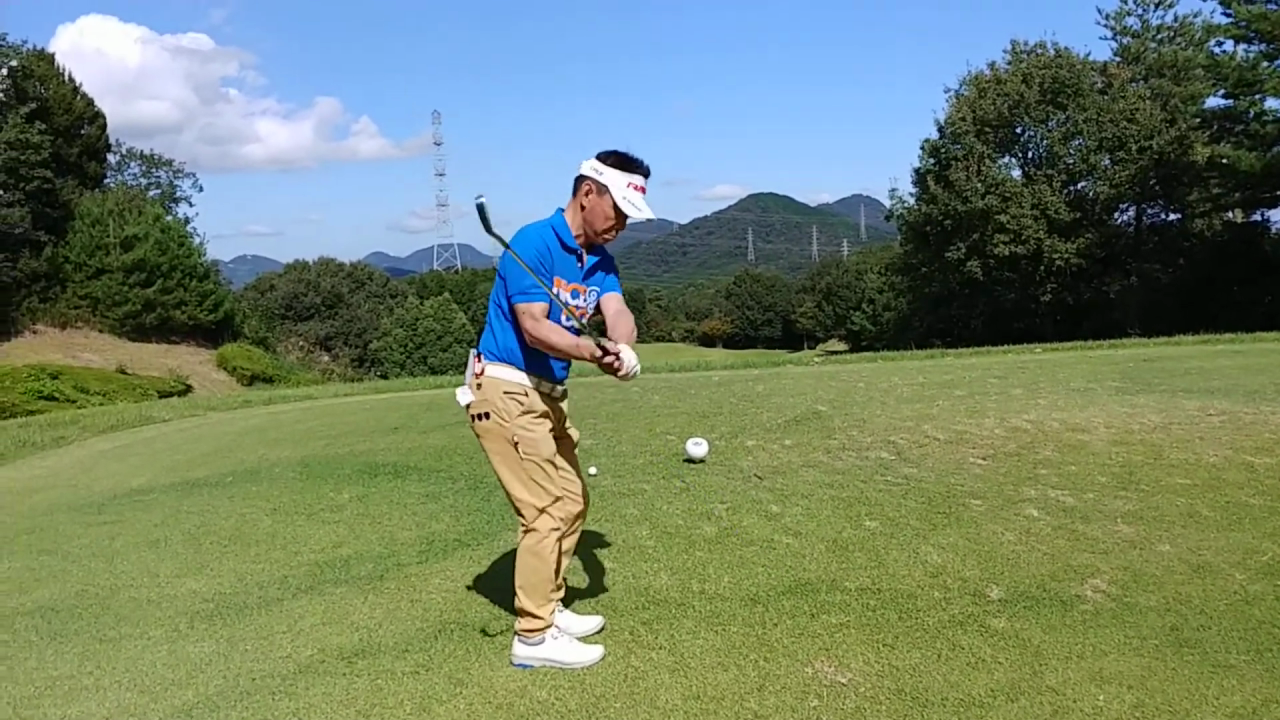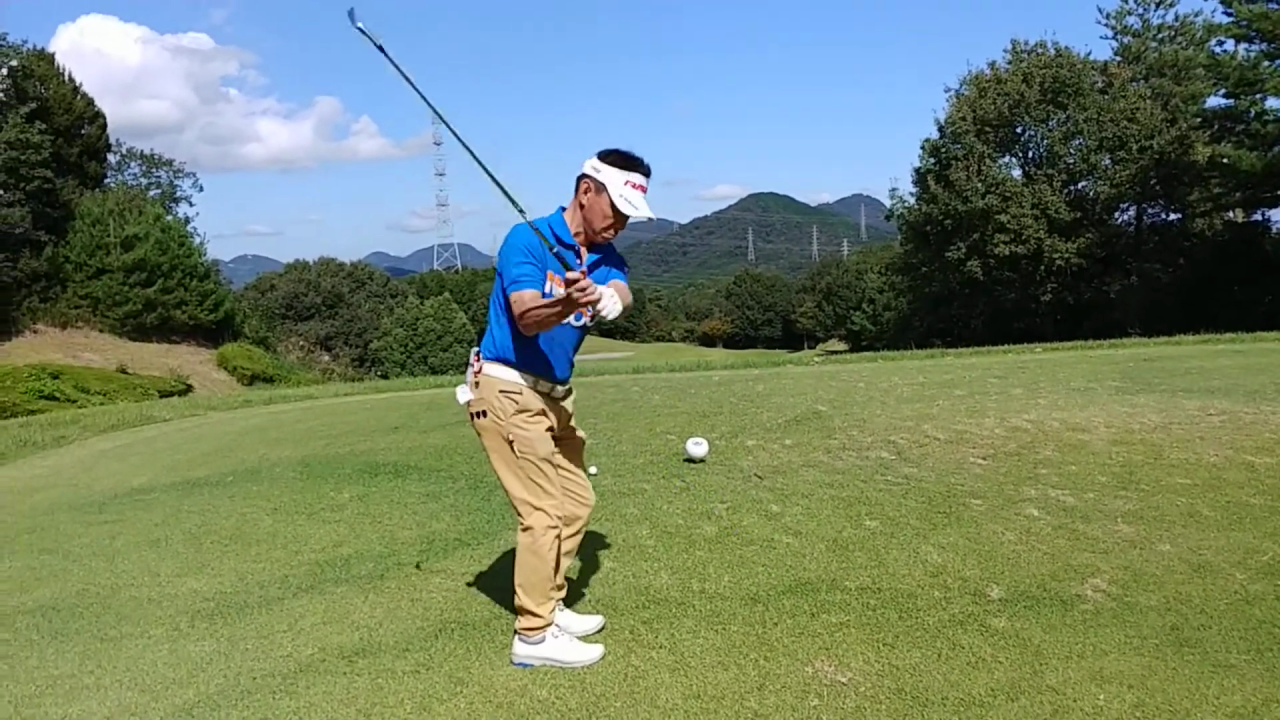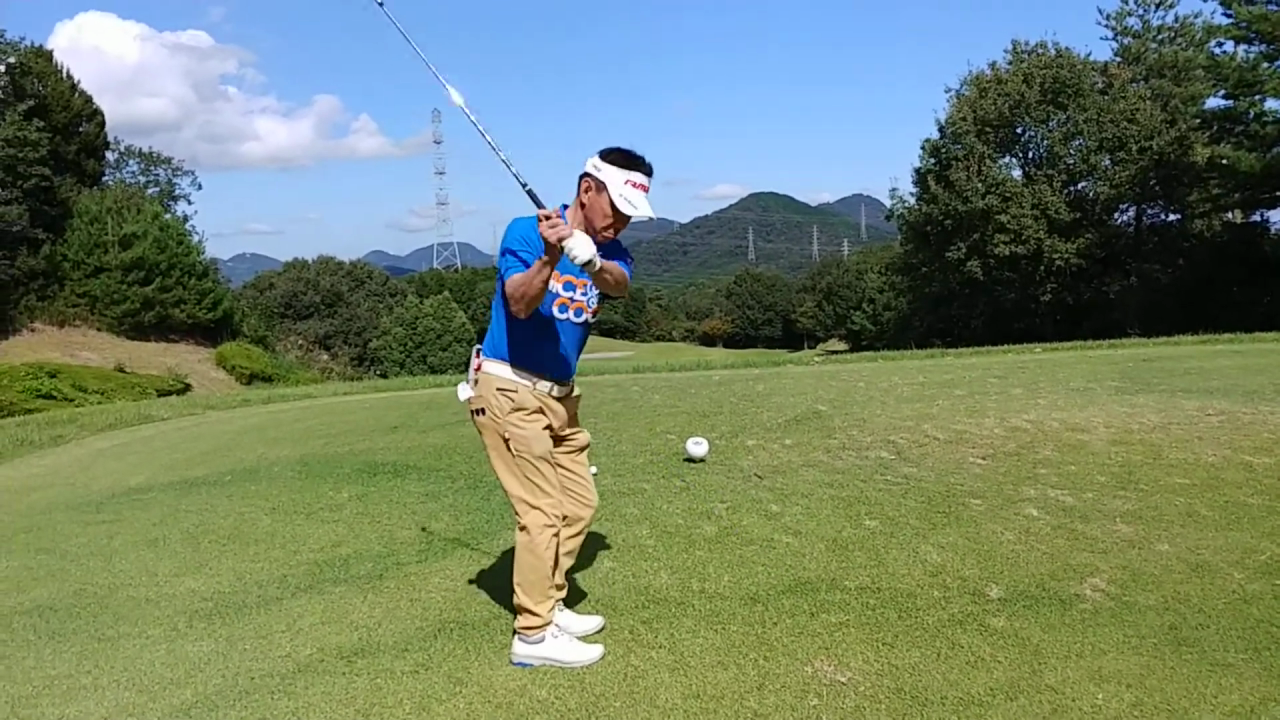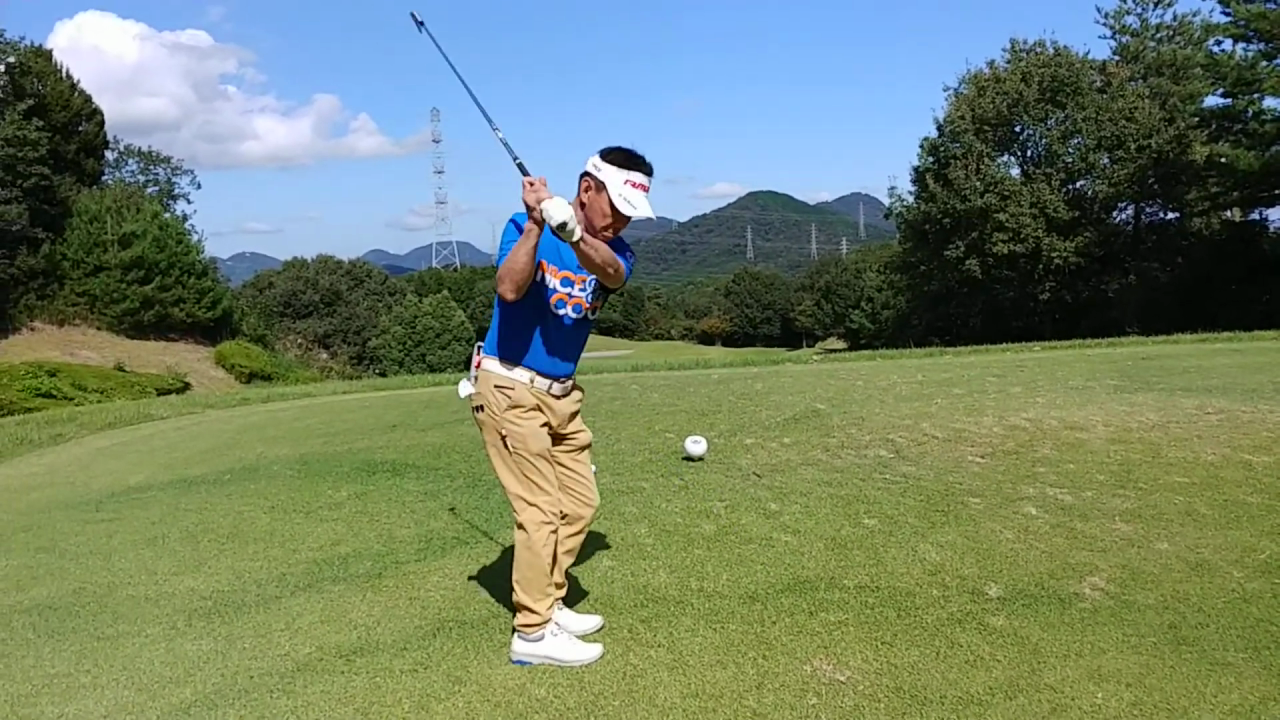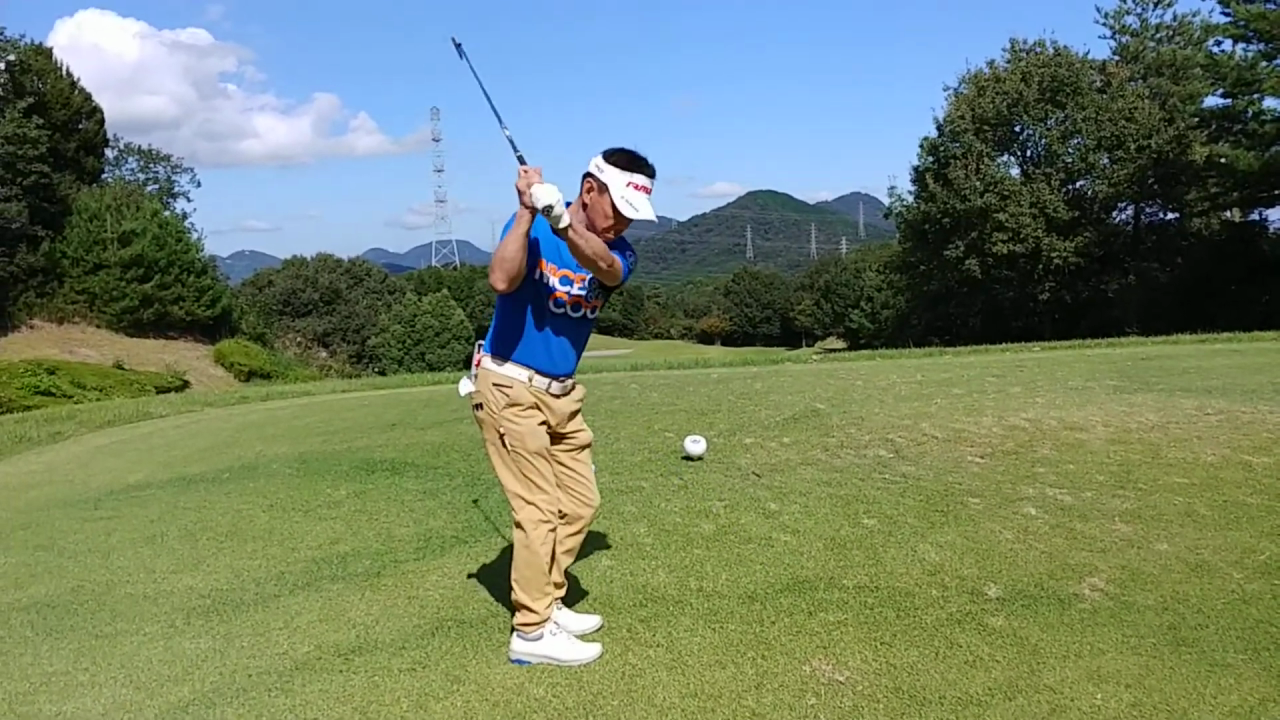
dt=0.1s
person 1, frame 1
left shoulder: (601, 261)
right shoulder: (533, 243)
left elbow: (619, 310)
right elbow: (535, 330)
left wrist: (622, 348)
right wrist: (591, 353)
left hip: (547, 395)
right hip: (507, 392)
left knee: (571, 503)
right knee: (544, 514)
left ankle: (547, 609)
right ankle: (534, 636)
person 1, frame 2
left shoulder: (607, 257)
right shoulder: (527, 239)
left elbow: (620, 295)
right elbow: (527, 318)
left wrist: (610, 300)
right wrist: (567, 302)
left hip: (551, 394)
right hip: (508, 391)
left knee: (574, 503)
right knee: (542, 513)
left ankle: (549, 608)
right ankle: (533, 635)
person 1, frame 3
left shoulder: (614, 253)
right shoulder: (526, 233)
left elbow: (617, 284)
right elbow: (519, 303)
left wrist: (588, 255)
right wrist: (548, 251)
left hip: (560, 394)
right hip: (510, 389)
left knee: (578, 504)
right knee: (541, 513)
left ankle: (548, 608)
right ankle: (532, 635)
person 1, frame 4
left shoulder: (613, 250)
right shoulder: (523, 228)
left elbow: (612, 274)
right elbow: (509, 290)
left wrist: (569, 228)
right wrist: (535, 223)
left hip: (561, 392)
right hip: (510, 387)
left knee: (579, 503)
right knee: (539, 511)
left ankle: (548, 606)
right ankle: (532, 633)
person 1, frame 5
left shoulder: (619, 254)
right shoulder: (528, 228)
left elbow: (603, 267)
right elbow: (501, 280)
left wrist: (559, 219)
right wrist: (528, 213)
left hip: (563, 392)
right hip: (510, 386)
left knee: (580, 503)
right knee: (538, 510)
left ankle: (546, 605)
right ankle: (531, 632)
